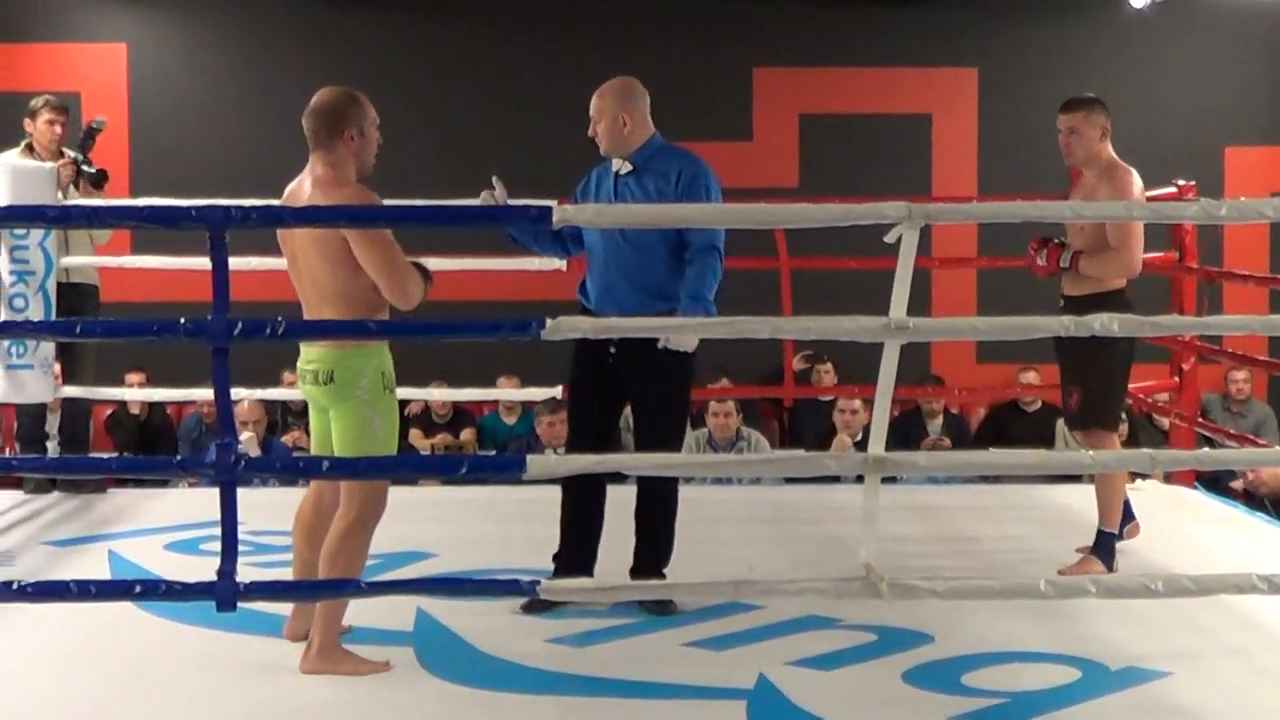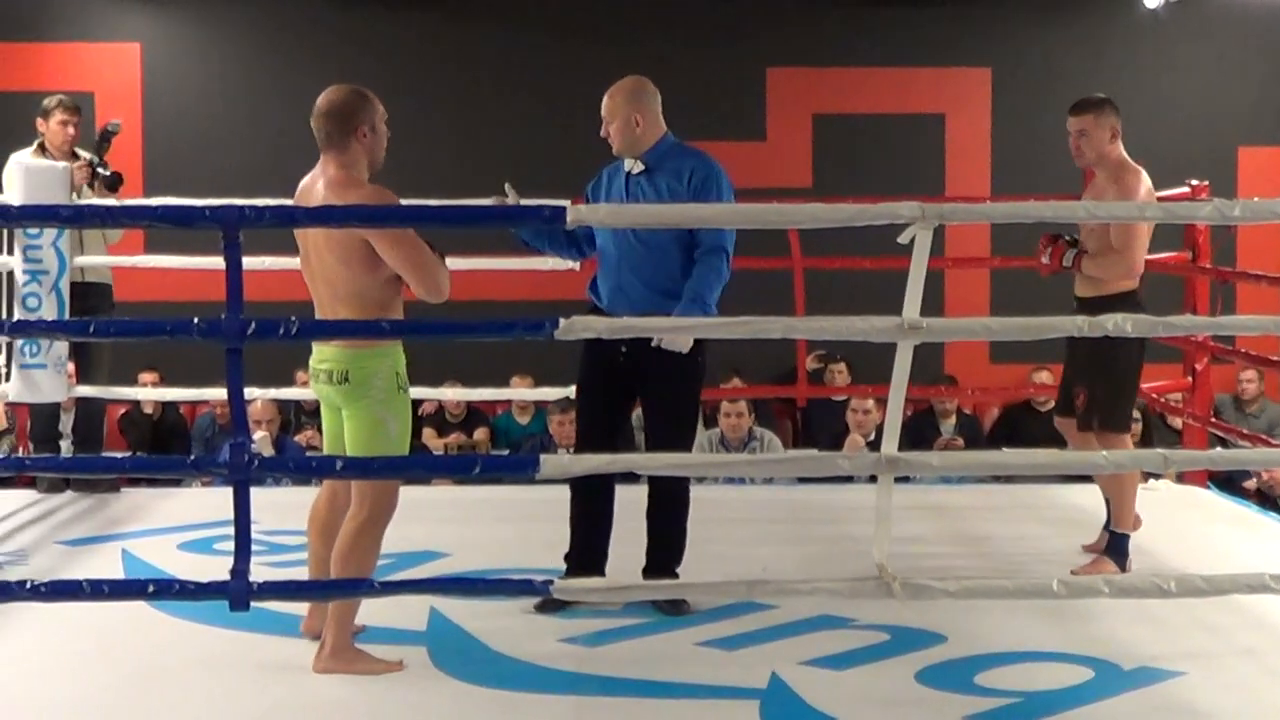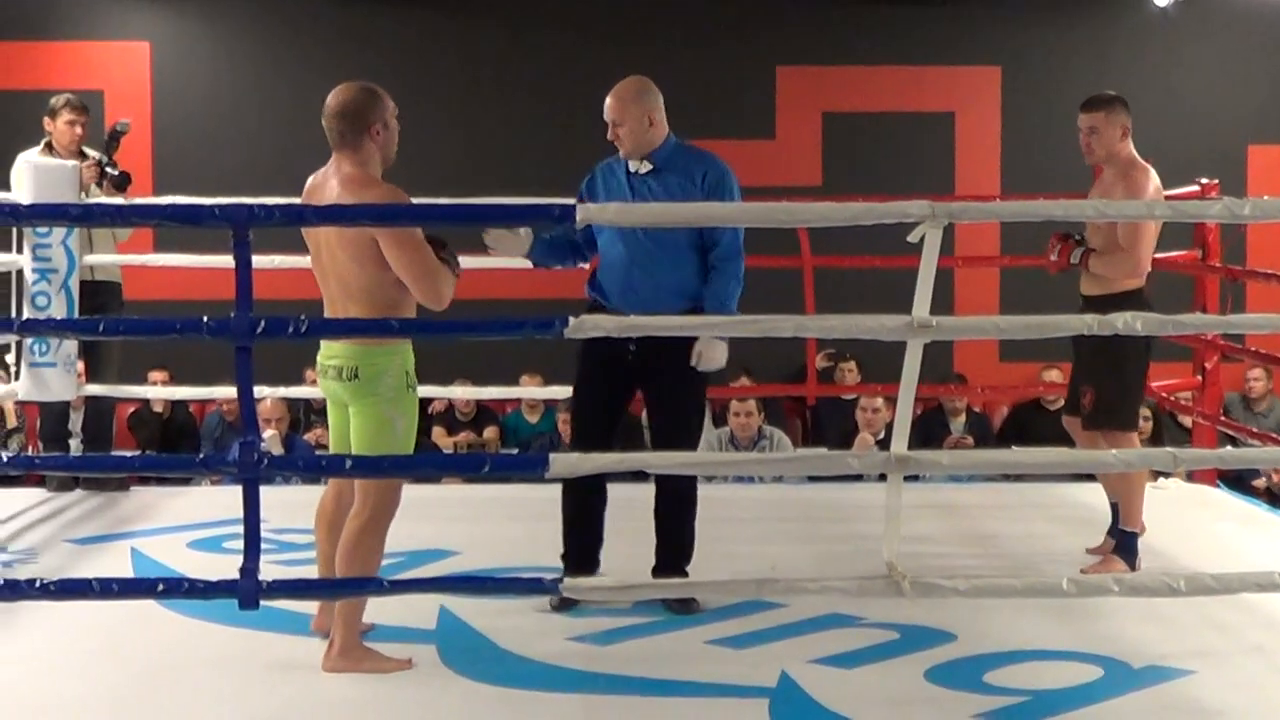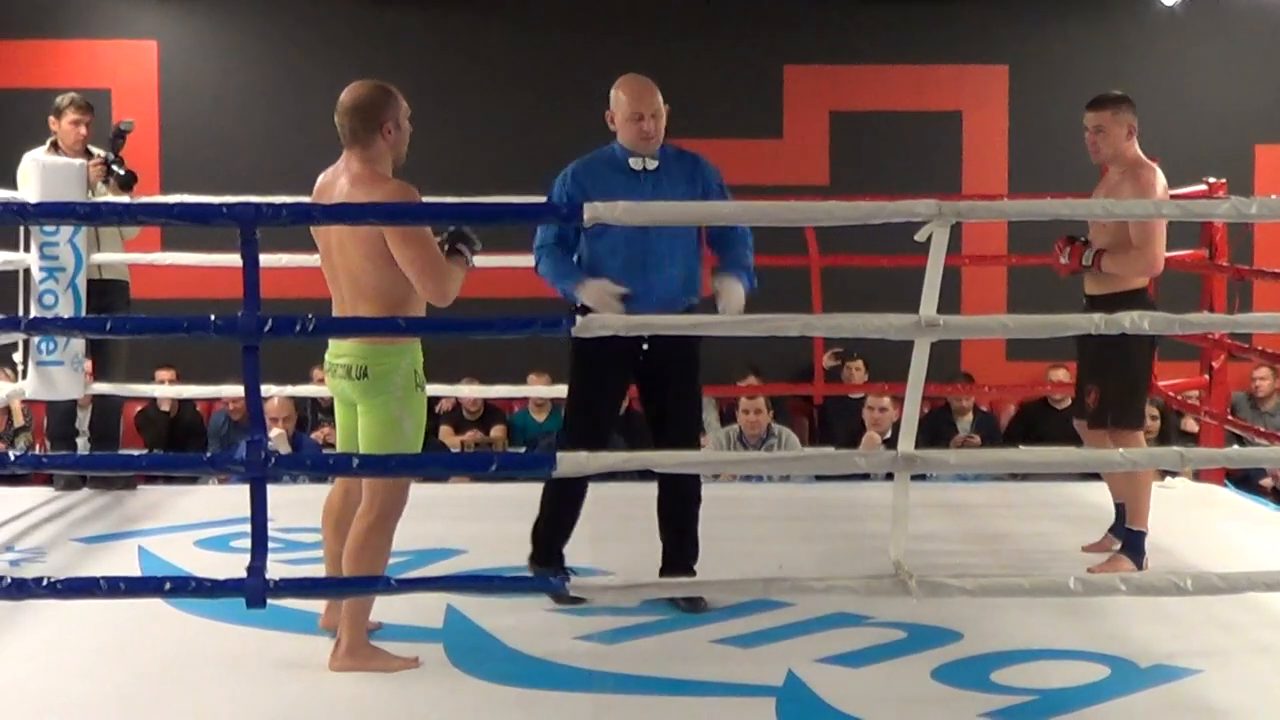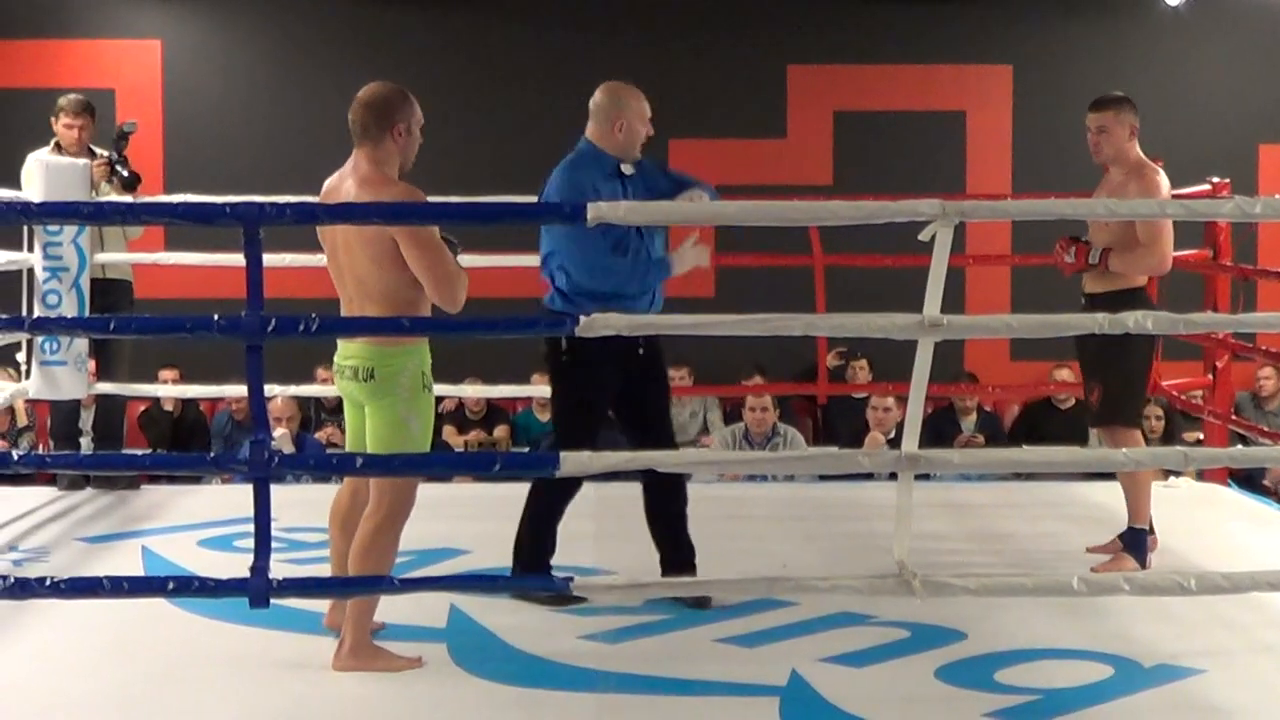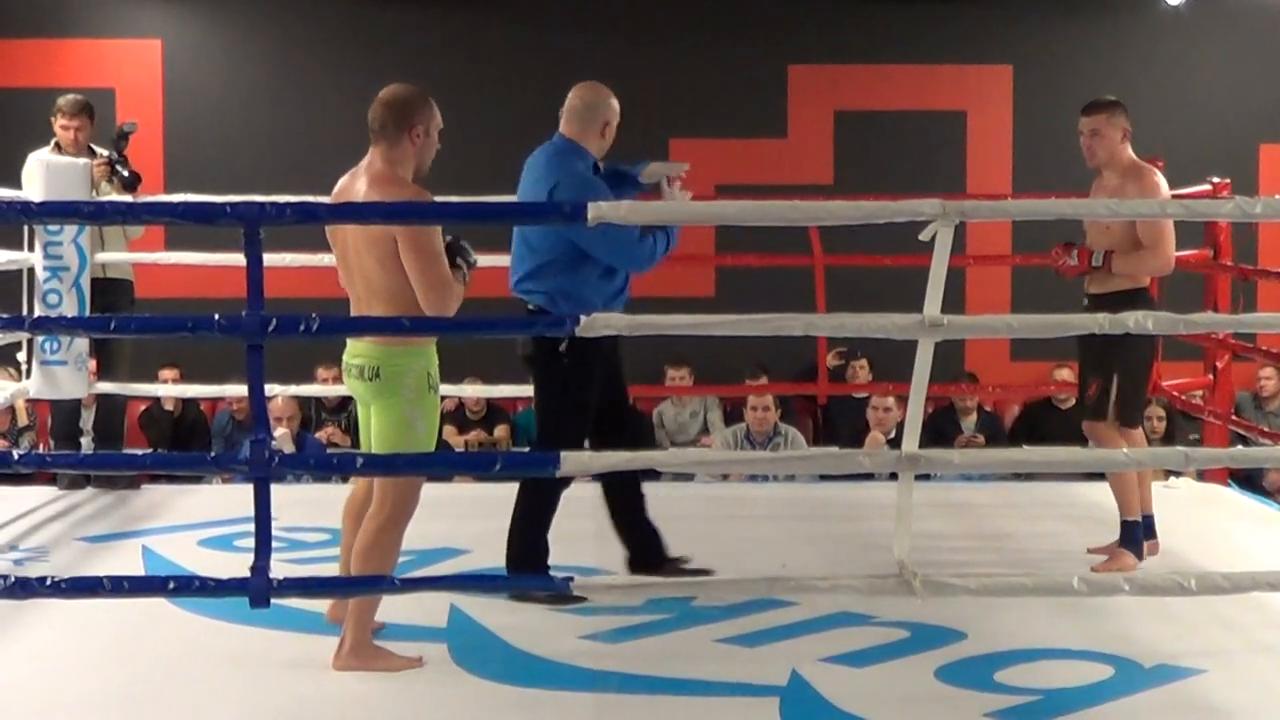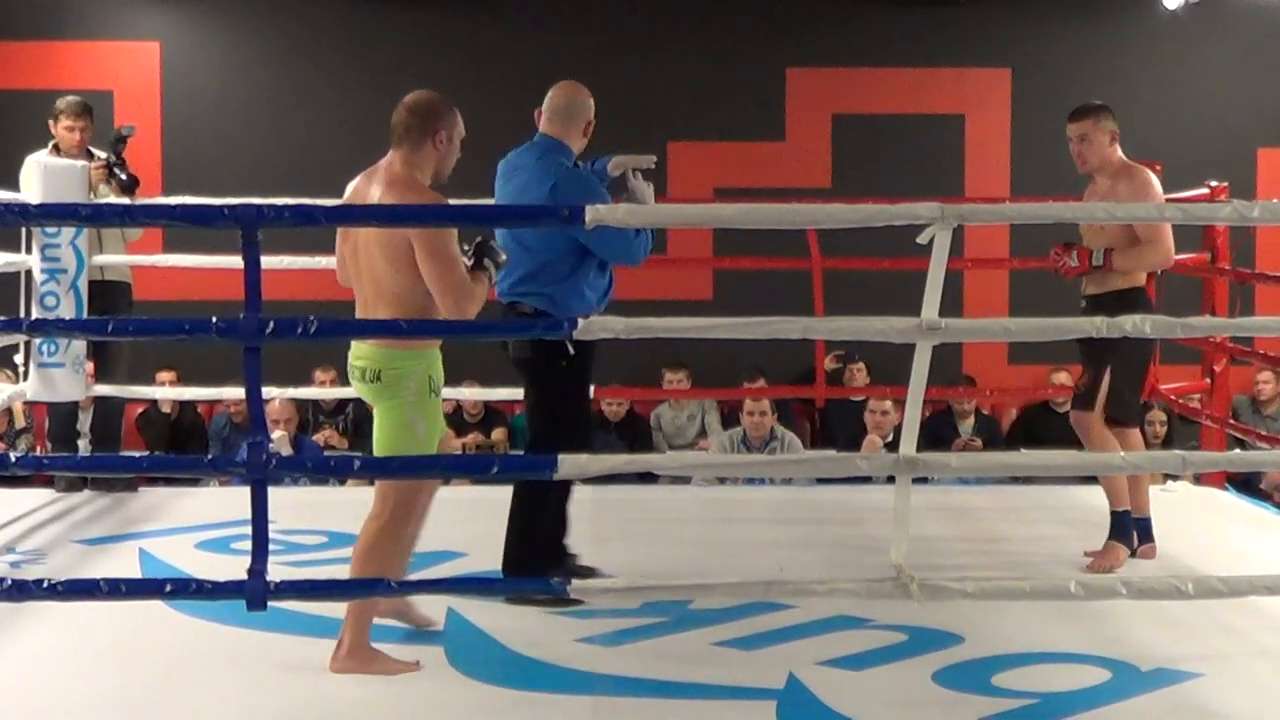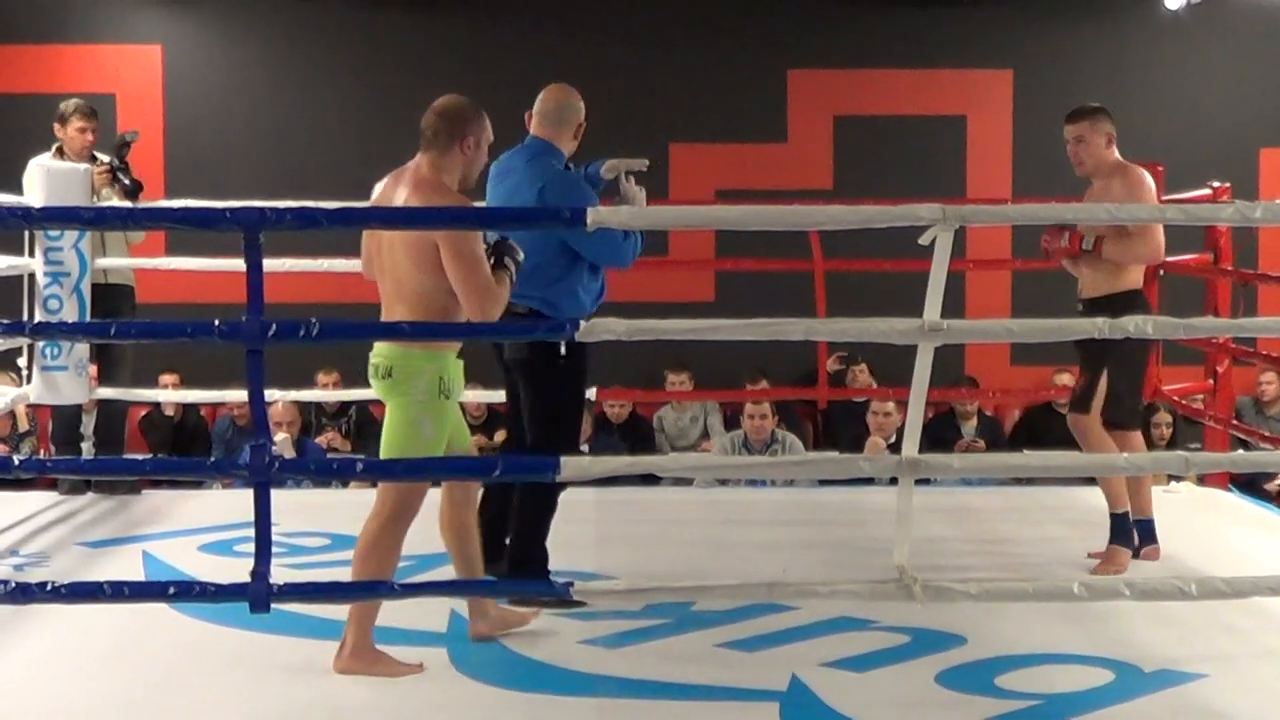
dt=0.2s
person 1, frame 1
left shoulder: (295, 194)
right shoulder: (351, 199)
right elbow: (407, 292)
left wrist: (385, 275)
right wrist: (417, 274)
left hip: (316, 358)
right hip: (357, 364)
left knee: (326, 488)
right knee: (363, 502)
left ankle: (303, 614)
right ankle: (324, 647)
person 1, frame 2
left shoulder: (308, 190)
right shoulder: (368, 200)
right elbow: (436, 286)
left wrist: (397, 265)
right wrist: (431, 255)
left hip: (328, 356)
right hip: (370, 363)
left knee: (339, 486)
right knee: (374, 502)
left ankle: (319, 611)
right ankle: (337, 647)
person 1, frame 3
left shoulder: (317, 187)
right shoulder: (383, 200)
right elbow: (434, 295)
left wrist: (418, 253)
right wrist: (447, 261)
left hip: (335, 352)
right hip: (378, 361)
left knee: (343, 485)
right knee: (377, 500)
left ankle: (329, 610)
right ankle: (345, 644)
person 1, frame 4
left shoulder: (326, 186)
right shoulder: (392, 196)
right elbow: (441, 290)
left wrist: (430, 248)
right wrist: (459, 254)
left hip: (343, 351)
right hip: (387, 359)
left knee: (351, 483)
right knee: (384, 500)
left ankle: (337, 606)
right ankle: (353, 644)
person 1, frame 5
left shoulder: (333, 189)
right shoulder: (399, 198)
right elbow: (450, 297)
left wrist: (429, 252)
right wrist: (450, 258)
left hip: (353, 353)
right hip: (395, 362)
left knee: (358, 484)
right knee: (391, 502)
left ankle: (341, 606)
right ankle: (355, 644)
person 1, frame 6
left shoulder: (347, 188)
right shoulder: (408, 200)
right elbow: (440, 304)
left wrist: (432, 261)
right wrist: (459, 266)
left hip: (364, 352)
right hip: (402, 362)
left knee: (371, 485)
right knee: (396, 501)
left ankle: (345, 598)
right ankle: (356, 642)
person 1, frame 7
left shoulder: (359, 186)
right shoulder: (423, 204)
right elbow: (460, 308)
right wrist: (485, 267)
left hip: (374, 352)
right hip: (406, 365)
left knee: (429, 470)
right knee: (396, 504)
left ankle: (389, 592)
right ankle: (352, 645)
person 1, frame 8
left shoulder: (389, 188)
right shoulder: (448, 208)
left elbow: (369, 265)
right elbow: (482, 309)
right wrist: (505, 266)
left hip: (406, 357)
right hip: (422, 367)
left knee: (464, 481)
right knee: (398, 504)
left ankle: (482, 610)
right ankle: (356, 645)
person 2, frame 1
left shoulder: (687, 173)
right shoulder: (597, 179)
left elbow: (706, 254)
right elbow: (565, 241)
left wrist: (691, 314)
left hip: (661, 338)
right hip: (597, 334)
left knee: (658, 459)
right knee: (583, 455)
left ankle: (649, 576)
right ankle: (571, 572)
person 2, frame 2
left shoulder: (698, 174)
right shoulder: (607, 179)
left elbow: (714, 255)
right elbow: (578, 241)
left wrist: (687, 316)
right wrist: (521, 224)
left hip: (673, 339)
right hip: (607, 333)
left knee: (668, 460)
right knee: (591, 452)
left ankle: (662, 576)
right ankle: (582, 572)
person 2, frame 3
left shoulder: (707, 175)
right shoulder: (602, 178)
left elbow: (727, 258)
right elbow: (578, 246)
left wrist: (715, 328)
right wrist: (530, 246)
left hip: (677, 335)
right hip: (607, 331)
left knee: (675, 458)
right knee: (587, 450)
left ankle: (671, 573)
right ankle: (579, 570)
person 2, frame 4
left shoulder: (693, 171)
right shoulder: (580, 177)
left elbow: (730, 232)
right elbow: (550, 254)
left wrist: (736, 275)
right wrist: (579, 287)
left hip: (673, 333)
right hip: (602, 333)
left knee: (680, 454)
right knee: (580, 446)
left ankle: (679, 572)
right ankle: (547, 557)
person 2, frame 5
left shoulder: (636, 171)
right shoulder: (575, 185)
left elbow: (681, 189)
right elbow: (597, 271)
left wrist: (695, 194)
right wrist: (669, 265)
left hip: (637, 336)
right hip: (584, 339)
left knee: (659, 453)
right knee: (570, 457)
left ankle: (678, 567)
right ankle: (529, 570)
person 2, frame 6
left shoulder: (549, 161)
right shoulder: (568, 180)
right elbow: (634, 252)
left wrist: (638, 176)
left hip: (578, 329)
right hip: (562, 336)
left knee: (622, 438)
right knee: (555, 450)
left ankle: (646, 553)
right ankle: (526, 571)
person 2, frame 7
left shoulder: (513, 166)
right shoulder: (568, 181)
right elbow: (628, 249)
left wrist: (606, 171)
right wrist: (642, 207)
left hip: (524, 322)
right hip: (554, 333)
left knee: (553, 442)
right knee: (556, 450)
left ankle: (543, 552)
right ankle: (524, 570)
person 2, frame 8
left shoulder: (506, 169)
right shoulder: (558, 182)
right elbow: (616, 252)
left wrist: (600, 173)
right wrist: (633, 209)
left hip: (515, 325)
right hip: (550, 334)
left knee: (524, 442)
right knee: (550, 453)
left ankle: (489, 550)
right ankle: (526, 572)
person 3, frame 1
left shoulder: (1121, 183)
right shoulder: (1086, 182)
left elbow: (1128, 263)
left wrist: (1065, 260)
right wrist: (1052, 253)
left hip: (1104, 315)
right hip: (1077, 313)
left knee: (1099, 430)
right knee: (1084, 428)
left ankle: (1105, 549)
right ankle: (1122, 516)
person 3, frame 2
left shoulder: (1128, 184)
right shoulder: (1101, 182)
left elbow: (1129, 265)
left wrist: (1068, 258)
right wrist: (1063, 249)
left hip: (1116, 317)
right hip: (1091, 314)
left knee: (1112, 432)
right knee: (1070, 421)
left ankle: (1117, 549)
right ankle: (1120, 514)
person 3, frame 3
left shoulder: (1136, 182)
right shoulder: (1108, 179)
left elbow: (1136, 263)
left wrist: (1075, 257)
right wrist: (1072, 248)
left hip: (1122, 315)
right hip: (1097, 312)
left knee: (1118, 430)
right knee: (1078, 421)
left ankle: (1126, 548)
right ankle: (1122, 517)
person 3, frame 4
left shoulder: (1144, 180)
right shoulder: (1111, 179)
left elbow: (1150, 260)
left wrist: (1087, 259)
right wrist: (1075, 253)
left hip: (1126, 313)
right hip: (1099, 310)
left knee: (1124, 429)
right knee: (1090, 424)
left ankle: (1133, 547)
right ankle: (1125, 519)
person 3, frame 5
left shoulder: (1147, 181)
right shoulder: (1110, 180)
left elbow: (1159, 259)
left wrist: (1093, 257)
right wrist: (1077, 253)
left hip: (1126, 313)
right hip: (1097, 310)
left knee: (1120, 428)
right knee: (1114, 426)
left ankle: (1136, 546)
right ankle: (1139, 528)
person 3, frame 6
left shoulder: (1145, 182)
right shoulder: (1100, 184)
left elbow: (1163, 259)
left wrist: (1094, 260)
right wrist: (1075, 258)
left hip: (1129, 312)
right hip: (1099, 310)
left knee: (1100, 423)
right knee: (1122, 425)
left ankle: (1131, 538)
right ankle: (1143, 529)
person 3, frame 7
left shoulder: (1137, 182)
right shoulder: (1094, 189)
left elbow: (1162, 253)
left wrist: (1095, 258)
right wrist: (1074, 259)
left hip: (1125, 313)
right hip: (1098, 312)
left knee: (1087, 415)
right knee: (1120, 424)
left ankle: (1122, 527)
right ankle: (1140, 533)
person 3, frame 8
left shoulder: (1132, 180)
right shoulder: (1094, 191)
left elbow: (1152, 248)
left wrist: (1085, 242)
right wrist: (1063, 244)
left hip: (1123, 314)
right hip: (1097, 315)
left knee: (1085, 417)
right knee: (1121, 427)
left ankle: (1122, 531)
right ankle: (1143, 535)
person 4, frame 1
left shoulder: (79, 166)
left elbow: (100, 236)
left wrist: (90, 199)
right wrist: (52, 187)
left hip: (79, 283)
left knee: (81, 378)
person 4, frame 2
left shoulder: (90, 164)
right shoulder: (22, 163)
left elbow: (113, 235)
left wrist: (104, 199)
right wrist: (67, 188)
left hip: (94, 283)
left knee: (95, 378)
person 4, frame 3
left shoulder: (98, 163)
right shoulder: (29, 163)
left elbow: (121, 233)
left wrist: (113, 197)
right wrist: (76, 187)
left hip: (104, 282)
left knee: (105, 377)
person 4, frame 4
left shoulder: (105, 162)
right shoulder: (35, 162)
left elbow: (129, 231)
left wrist: (120, 194)
right wrist: (82, 186)
left hip: (111, 280)
left knee: (113, 375)
person 4, frame 5
left shoulder: (109, 163)
right shoulder: (38, 163)
left elbow: (133, 231)
left wrist: (123, 194)
right wrist: (86, 186)
left hip: (114, 280)
left knee: (116, 375)
person 4, frame 6
left shoulder: (108, 162)
right shoulder: (39, 162)
left elbow: (134, 230)
left wrist: (123, 192)
right wrist: (87, 186)
left hip: (115, 280)
left knee: (116, 374)
right ankle: (68, 465)
person 4, frame 7
left shoulder: (107, 164)
right shoulder: (37, 165)
left elbow: (132, 233)
left wrist: (121, 194)
right wrist: (84, 187)
left hip: (113, 282)
left knee: (114, 377)
person 4, frame 8
left shoulder: (110, 167)
right shoulder: (41, 167)
left elbow: (135, 235)
left wrist: (125, 196)
right wrist: (88, 191)
left hip: (116, 285)
left knee: (116, 380)
right ankle: (68, 471)
